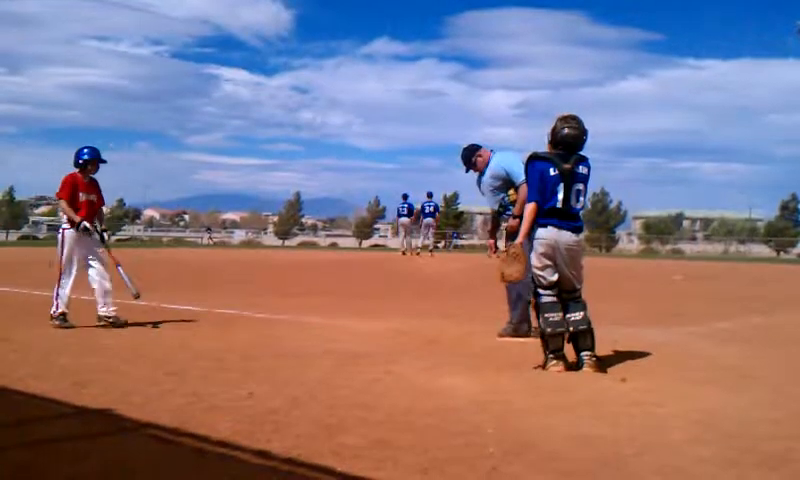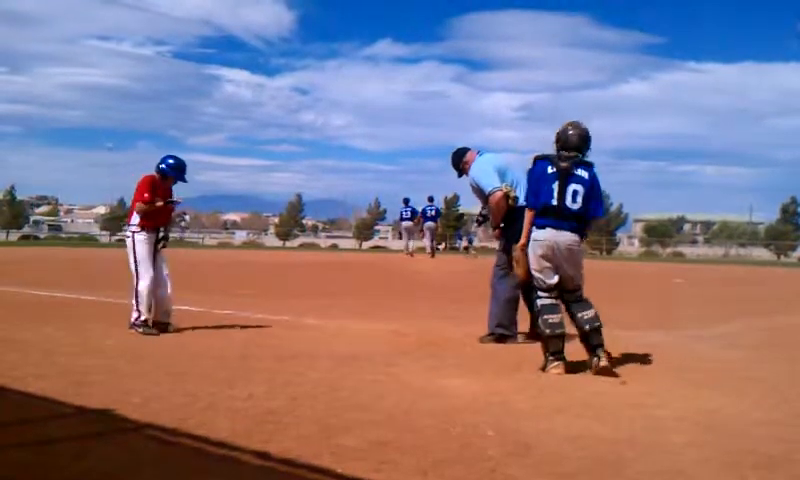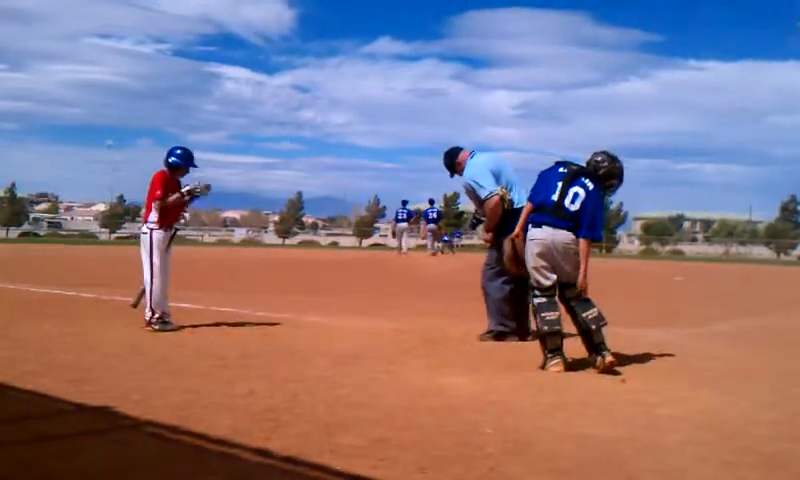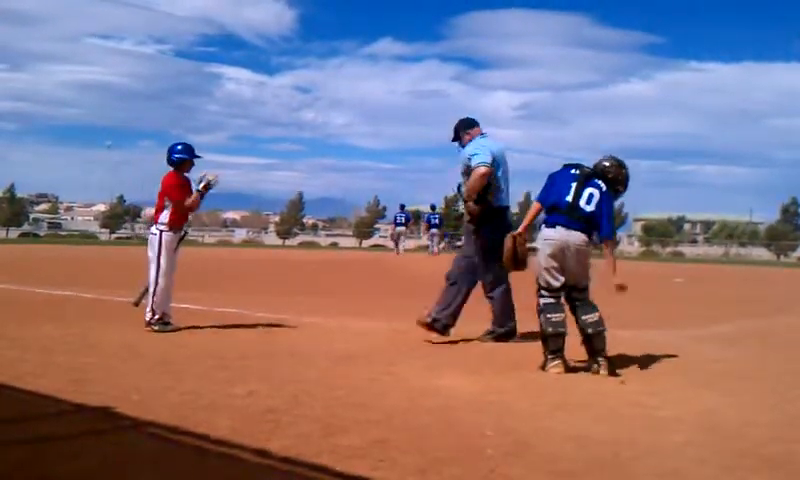
dt=1s
person 1, frame 1
left shoulder: (539, 163)
right shoulder: (584, 165)
left elbow: (533, 202)
left wrist: (521, 236)
left hip: (544, 234)
right hip: (572, 236)
left knee: (547, 293)
right knee: (573, 294)
left ankle: (555, 356)
right ankle: (587, 355)
person 1, frame 2
left shoulder: (541, 165)
right shoulder: (587, 173)
left elbow: (532, 207)
right elbow: (593, 216)
left wrist: (524, 237)
right wrist: (581, 235)
left hip: (542, 235)
right hip: (571, 238)
left knee: (546, 294)
right knee: (574, 294)
left ankle: (555, 358)
right ankle: (598, 353)
person 1, frame 3
left shoulder: (556, 169)
right shoulder: (594, 192)
left elbow: (531, 200)
right elbow: (585, 236)
left wrist: (519, 228)
right wrist: (582, 272)
left hip: (537, 234)
right hip: (566, 239)
left knee: (543, 293)
right knee: (574, 294)
left ankle: (554, 355)
right ankle: (600, 352)
person 1, frame 4
left shoulder: (565, 172)
right shoulder: (605, 193)
left elbow: (540, 201)
right elbow: (606, 236)
left wrist: (523, 227)
right wrist: (613, 273)
left hip: (551, 234)
right hip: (580, 239)
left knee: (549, 295)
right knee: (580, 296)
left ankle: (554, 358)
right ankle: (598, 359)
person 2, frame 1
left shoulder: (505, 160)
right shoulder: (482, 178)
left elbow: (528, 186)
left wrist: (516, 217)
right wrist: (492, 234)
right hip: (515, 224)
left ankle: (521, 323)
right ankle: (520, 323)
person 2, frame 2
left shoulder: (477, 170)
right shoulder: (491, 158)
left elbow: (498, 197)
left wrist: (495, 226)
right wrist: (499, 223)
left hip: (519, 221)
left knee: (504, 276)
left ankle: (502, 331)
person 2, frame 3
left shoulder: (472, 172)
right shoulder: (487, 157)
left elbow: (494, 201)
left wrist: (488, 229)
right wrist: (491, 225)
left hip: (512, 223)
left knee: (493, 276)
right knee: (519, 277)
left ankle: (502, 329)
right ankle: (521, 328)
person 2, frame 4
left shoulder: (477, 147)
right shoulder: (494, 147)
left elbow: (482, 172)
left wrist: (468, 197)
right wrist: (471, 197)
left hip: (488, 219)
right hip: (487, 218)
left knee: (493, 276)
right knee: (462, 271)
left ankle: (504, 329)
right ankle: (440, 320)
person 3, frame 1
left shoulder: (94, 183)
right shoulder: (70, 179)
left elbow: (98, 207)
right elbow: (63, 205)
left wrist: (102, 227)
right wrist: (81, 221)
left hip: (90, 233)
right hip: (71, 231)
left knee: (100, 271)
right knee: (67, 274)
left ankle: (107, 313)
right ankle: (58, 313)
person 3, frame 2
left shoulder: (167, 188)
right shoulder: (148, 181)
left elbow: (167, 213)
right elbow: (140, 208)
left wrist: (165, 234)
right wrist: (162, 204)
left hip: (154, 235)
right hip: (139, 234)
left knee: (163, 278)
right knee: (145, 277)
left ankle: (160, 320)
right ankle: (138, 320)
person 3, frame 3
left shoulder: (174, 181)
right shoulder: (161, 178)
left elbow: (177, 208)
right elbow: (160, 205)
left wrist: (190, 196)
right wrist: (180, 193)
left hip: (166, 232)
right hip: (154, 231)
left knee: (162, 275)
right knee: (154, 274)
left ankle: (161, 315)
right ankle: (152, 317)
person 3, frame 4
left shoulder: (184, 181)
right shoulder: (171, 179)
left elbow: (193, 207)
right elbow: (186, 207)
left wrist: (203, 190)
right wrist: (201, 189)
left hip: (175, 233)
right hip: (163, 233)
left knee: (167, 277)
right knee: (159, 276)
left ankle: (162, 317)
right ankle: (153, 318)
